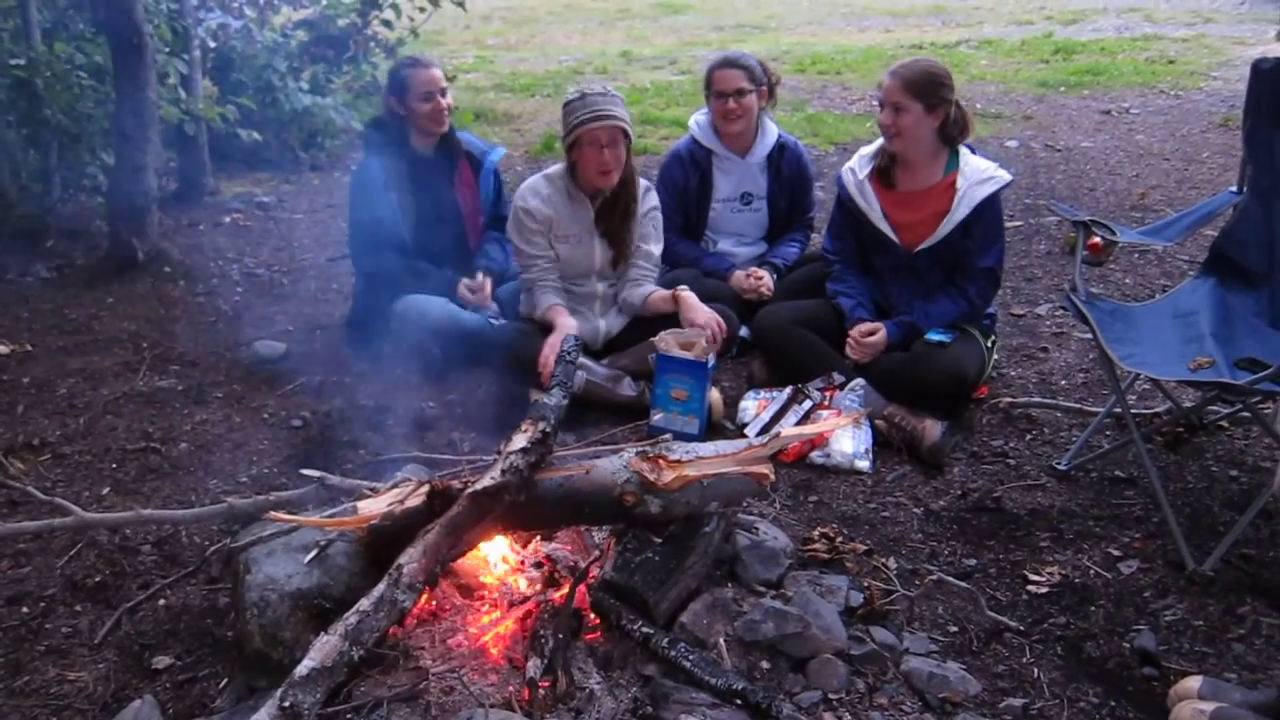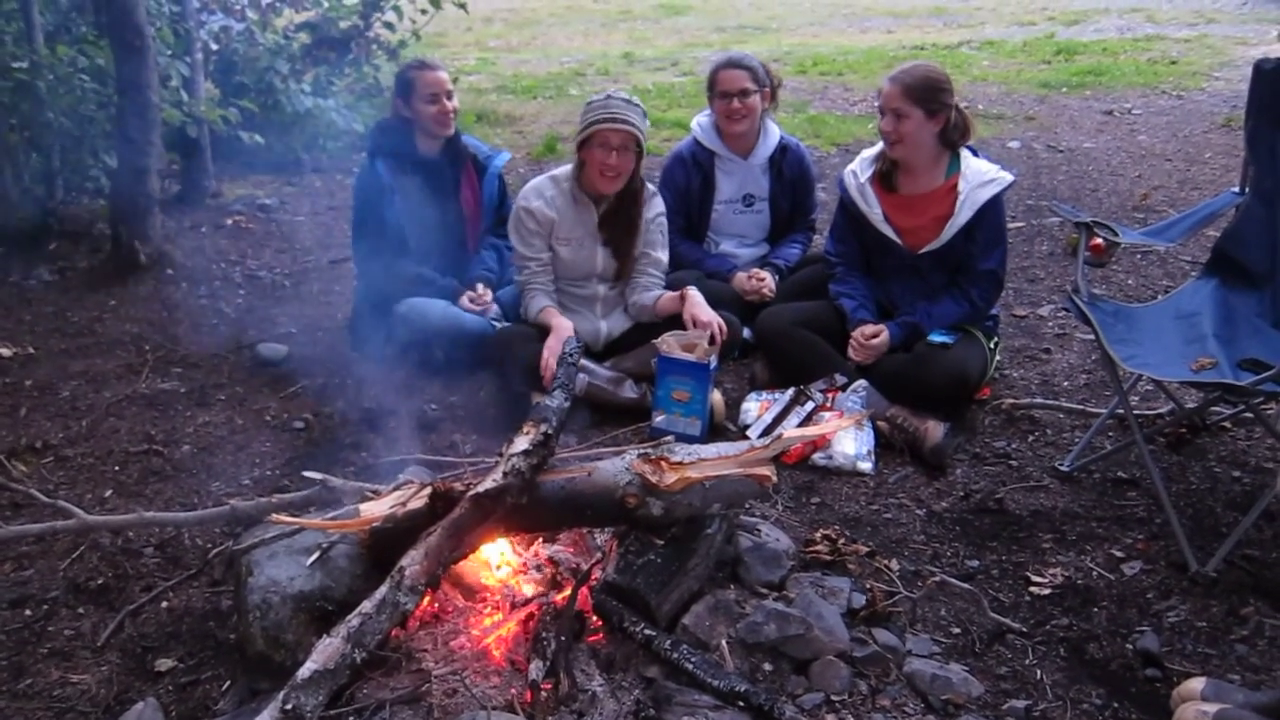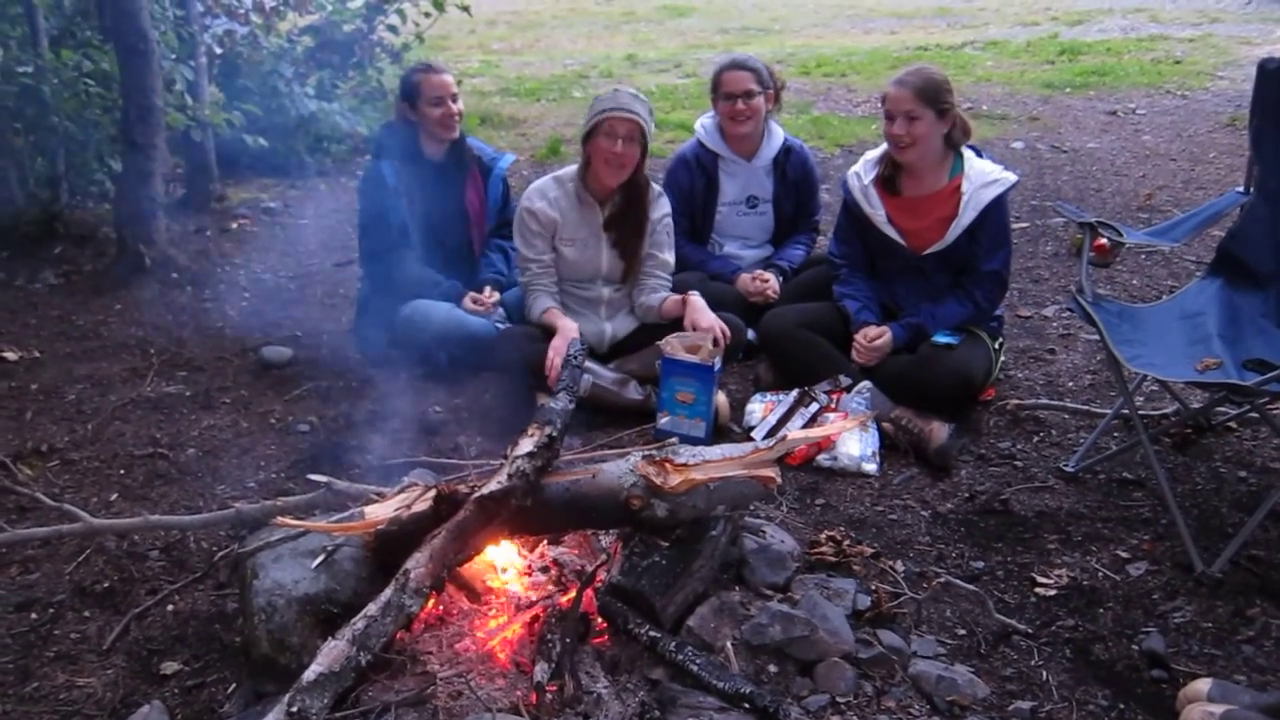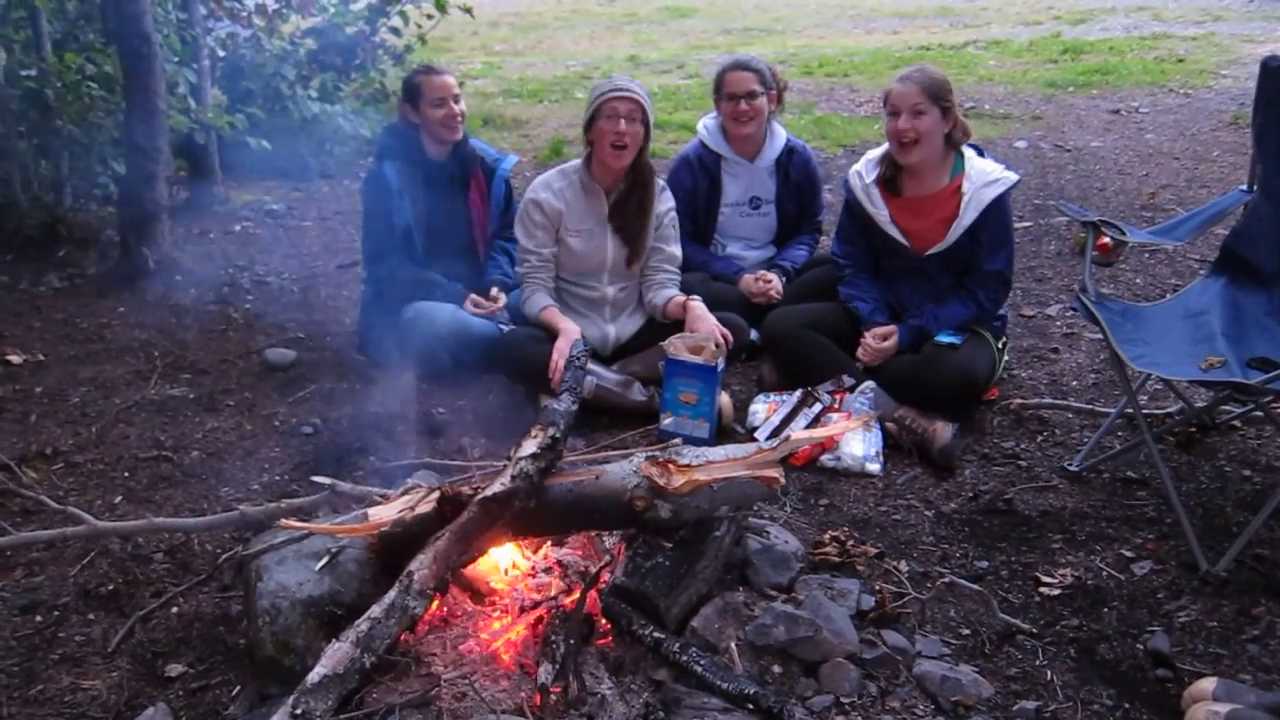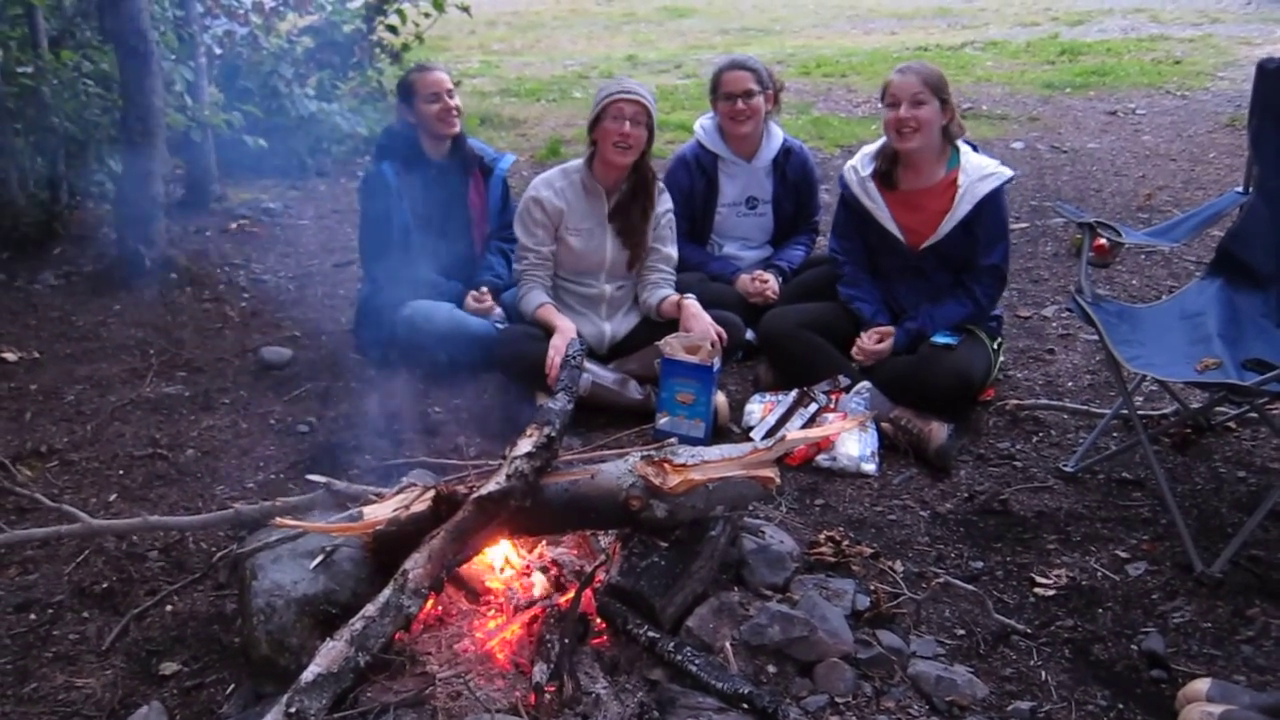
dt=0.2s
person 1, frame 1
left shoulder: (976, 187)
right shoulder: (860, 175)
left elbow: (975, 287)
right elbow: (842, 261)
left wrist: (897, 332)
right wrist: (859, 320)
left hip: (948, 322)
right hip: (872, 313)
left knee: (946, 375)
right knee: (771, 324)
left ankle: (824, 378)
right ankle: (889, 413)
person 1, frame 2
left shoulder: (978, 190)
right shoulder: (861, 178)
left elbow: (978, 289)
right elbow: (845, 264)
left wrist: (899, 332)
right wrist: (860, 321)
left hip: (951, 323)
right hip: (875, 314)
left knee: (949, 375)
right knee: (774, 325)
left ankle: (826, 378)
right ankle: (891, 413)
person 1, frame 3
left shoulder: (983, 190)
right shoulder: (865, 180)
left elbow: (983, 289)
right elbow: (849, 265)
left wrist: (902, 334)
right wrist: (863, 323)
left hip: (956, 324)
right hip: (879, 316)
left knee: (952, 375)
right knee: (777, 327)
left ankle: (831, 382)
right ankle: (893, 413)
person 1, frame 4
left shoulder: (984, 189)
right shoulder: (866, 180)
left elbow: (987, 289)
right elbow: (853, 266)
left wrist: (908, 335)
right wrist: (874, 324)
left hip: (959, 324)
right hip: (883, 317)
left knee: (956, 375)
right knee: (781, 327)
left ankle: (834, 381)
right ankle: (900, 415)
person 1, frame 5
left shoulder: (979, 185)
right shoulder: (862, 175)
left elbow: (983, 284)
right elbow: (850, 262)
left wrist: (906, 336)
right wrist: (875, 324)
left hip: (955, 324)
right hip: (878, 317)
left knee: (952, 376)
right knee: (777, 327)
left ankle: (827, 382)
right ankle: (895, 415)
person 2, frame 1
left shoulder: (642, 195)
right shoulder: (535, 197)
left elbow: (635, 288)
right elbow: (542, 287)
left wrist: (680, 297)
right wrist: (563, 323)
left hip: (622, 330)
right hip: (564, 329)
left knee: (720, 326)
right knee: (509, 343)
left ankle: (578, 377)
right ankle: (640, 392)
person 2, frame 2
left shoulder: (648, 201)
right shoulder: (539, 199)
left elbow: (643, 295)
right elbow: (535, 289)
left wrist: (687, 297)
right wrist: (559, 324)
left hip: (624, 333)
right hip: (564, 332)
left knee: (723, 330)
right knee: (507, 343)
left ankle: (578, 381)
right ankle: (646, 394)
person 2, frame 3
left shoulder: (653, 201)
right shoulder: (543, 199)
left elbow: (650, 293)
right elbow: (539, 291)
left wrist: (689, 301)
right wrist: (564, 325)
left hip: (629, 335)
right hip: (568, 335)
left knee: (729, 331)
right knee: (512, 344)
left ankle: (584, 383)
right ankle: (651, 396)
person 2, frame 4
left shoulder: (657, 195)
right shoulder: (547, 193)
left elbow: (660, 285)
right elbow: (535, 287)
left wrist: (690, 306)
right wrist: (565, 328)
left hip: (634, 336)
right hip: (571, 335)
left knee: (732, 331)
right knee: (514, 347)
left ankle: (585, 384)
right ankle: (654, 397)
person 2, frame 5
left shoulder: (656, 196)
right shoulder: (548, 192)
left elbow: (655, 284)
right elbow: (532, 284)
left wrist: (685, 305)
right wrist: (562, 326)
left hip: (629, 335)
right hip: (568, 334)
left knee: (726, 329)
right knee: (512, 344)
left ankle: (582, 382)
right ankle: (651, 396)
person 3, frame 1
left shoulder: (474, 156)
right shoulder: (374, 172)
left elbow: (500, 224)
right elbow: (369, 257)
left wrist: (487, 270)
right wrist: (446, 285)
left hip: (472, 283)
right hip: (408, 293)
right knee: (414, 316)
person 3, frame 2
left shoulder: (479, 161)
right shoulder: (378, 176)
left elbow: (501, 230)
right elbow: (375, 259)
left wrist: (484, 280)
right wrist: (448, 294)
left hip: (473, 288)
right hip: (410, 296)
right knee: (415, 319)
person 3, frame 3
left shoulder: (483, 163)
right shoulder: (383, 177)
left elbow: (505, 232)
right elbow: (380, 261)
left wrist: (493, 282)
right wrist: (452, 295)
left hip: (479, 291)
right hip: (415, 299)
right knee: (419, 321)
person 3, frame 4
left shoulder: (487, 164)
right shoulder: (386, 179)
left elbow: (508, 234)
right elbow: (383, 265)
left wrist: (498, 284)
right wrist: (454, 298)
left hip: (482, 294)
right hip: (418, 302)
right knee: (422, 323)
person 3, frame 5
left shoulder: (485, 163)
right shoulder: (385, 178)
left elbow: (506, 235)
right elbow: (381, 263)
left wrist: (489, 285)
right wrist: (454, 296)
left hip: (478, 293)
right hip: (414, 301)
right knee: (419, 321)
person 4, frame 1
left shoulder: (789, 153)
right shoulder: (683, 157)
left elbow: (800, 226)
right elbow: (669, 237)
left wrist: (771, 271)
right wrist: (728, 274)
left hip: (767, 271)
right hip: (709, 273)
right knee: (676, 284)
left ankle: (748, 326)
person 4, frame 2
left shoulder: (792, 155)
right shoulder: (685, 159)
left elbow: (802, 228)
right elbow: (672, 238)
left wrist: (773, 272)
right wrist: (730, 275)
left hip: (769, 273)
right hip: (712, 275)
right knee: (680, 285)
person 4, frame 3
left shoulder: (795, 156)
right shoulder: (689, 161)
left elbow: (805, 229)
right elbow: (676, 240)
left wrist: (777, 273)
right wrist: (734, 277)
left hip: (773, 274)
right hip: (716, 277)
right knee: (683, 286)
left ankle: (754, 327)
person 4, frame 4
left shoulder: (798, 157)
right shoulder: (692, 162)
left elbow: (808, 230)
right elbow: (680, 241)
left wrist: (780, 274)
right wrist: (737, 278)
left hip: (776, 275)
right hip: (719, 278)
right knee: (688, 287)
left ankle: (757, 329)
person 4, frame 5
left shoulder: (795, 157)
right shoulder: (689, 162)
left elbow: (806, 229)
right elbow: (676, 241)
left wrist: (776, 274)
right wrist: (733, 278)
left hip: (772, 276)
right hip: (715, 278)
right knee: (684, 287)
